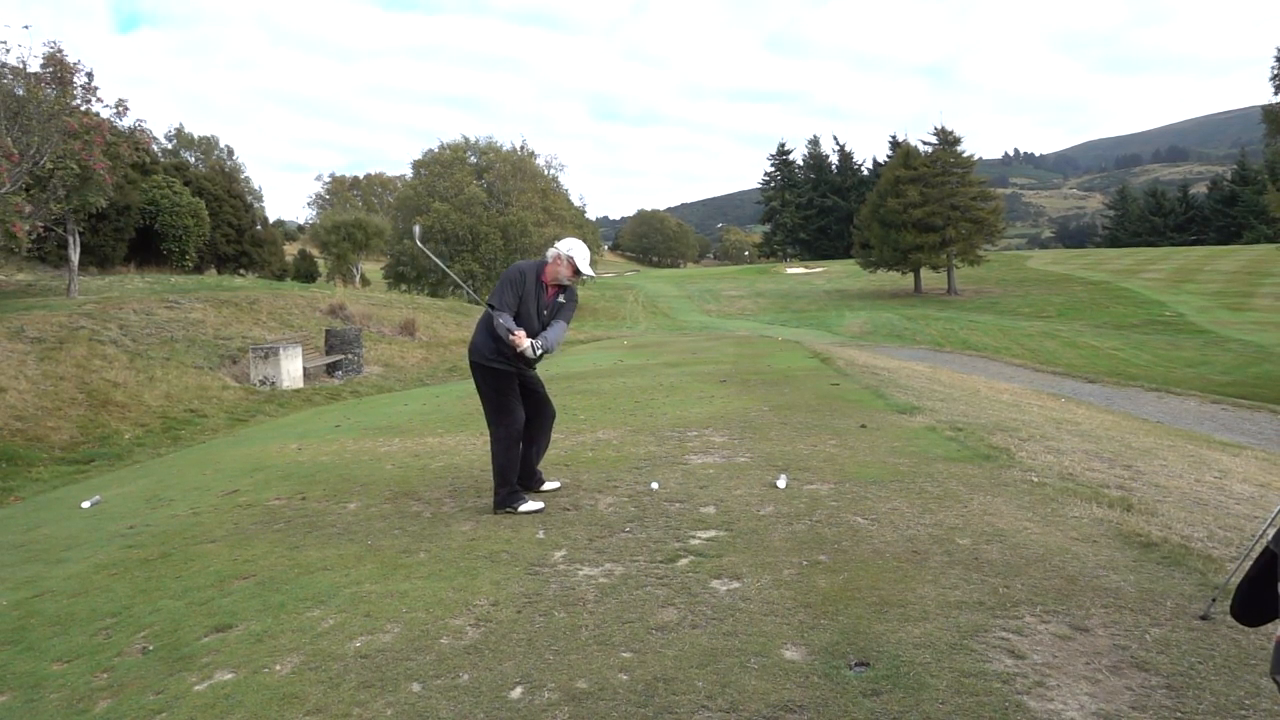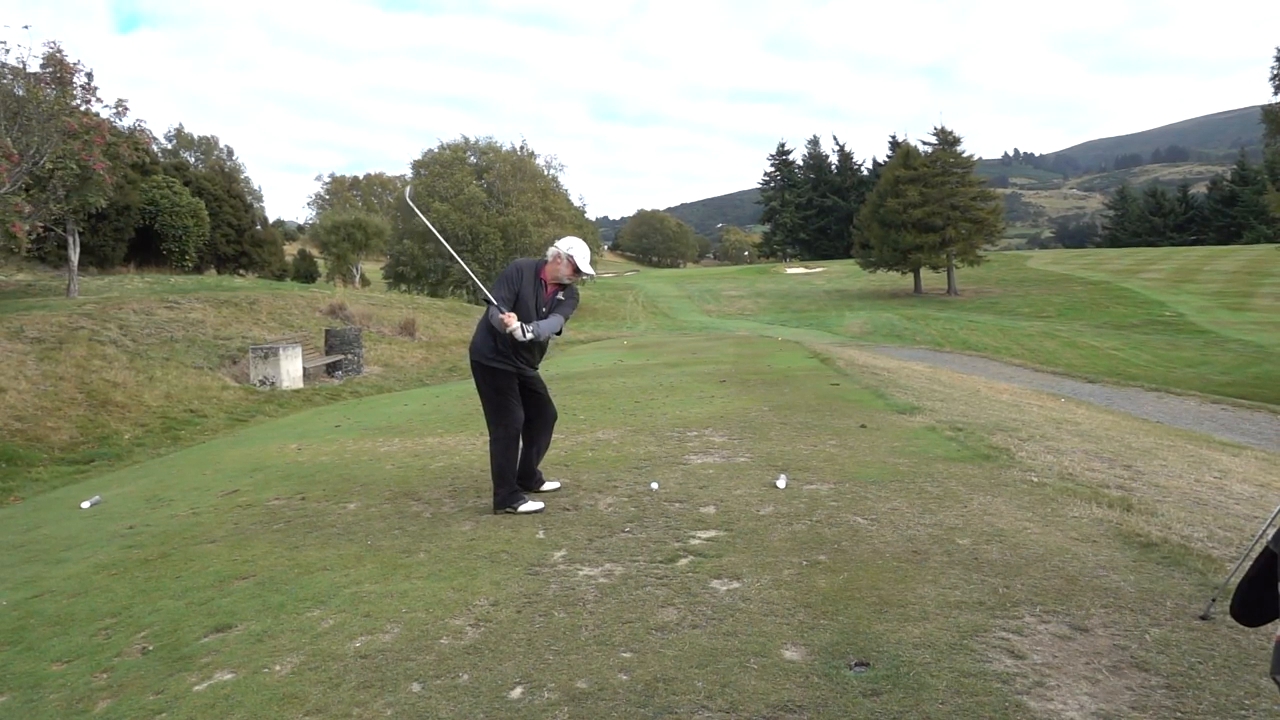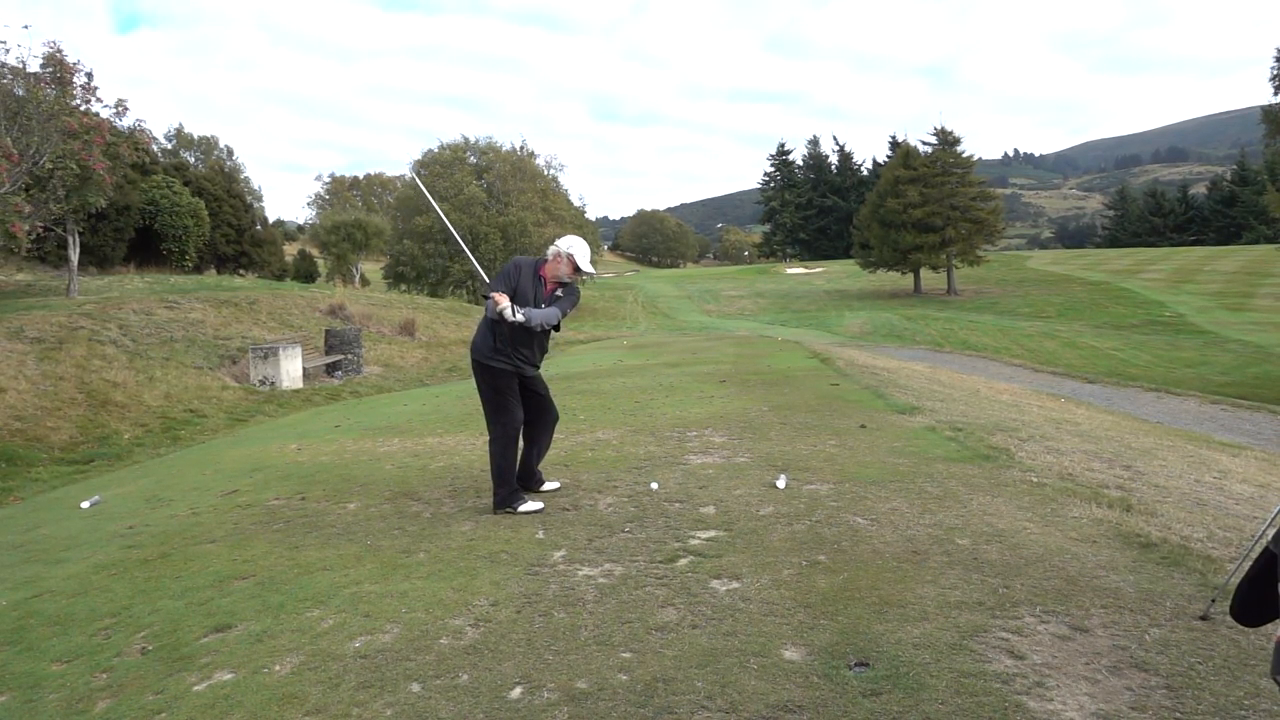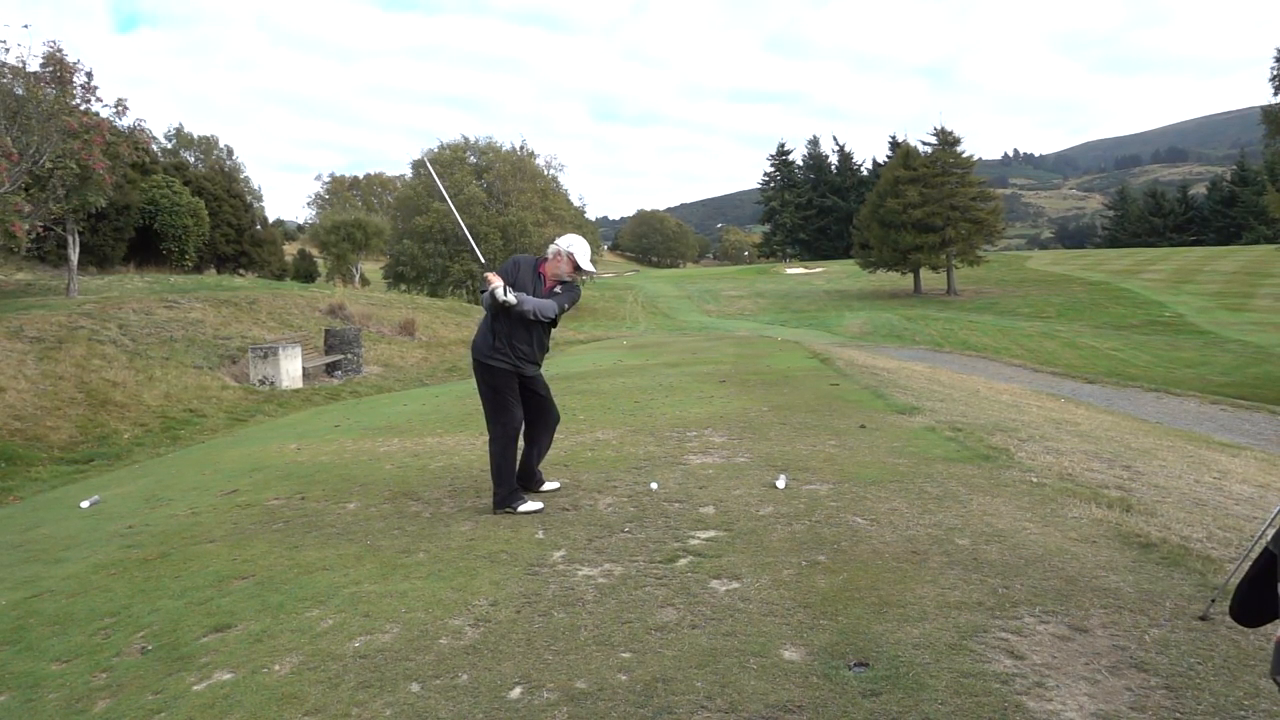
dt=0.4s
person 1, frame 1
left shoulder: (568, 295)
right shoulder: (521, 273)
left elbow: (558, 328)
right elbow: (500, 315)
left wrist: (535, 345)
right wrist: (515, 337)
left hip: (522, 363)
right hip: (492, 357)
left knee: (543, 414)
right knee: (510, 423)
left ankle: (528, 477)
right ankle: (507, 497)
person 1, frame 2
left shoulder: (569, 294)
right shoulder: (520, 270)
left elbow: (554, 323)
right elbow: (495, 310)
left wrist: (526, 330)
right wrist: (506, 323)
left hip: (525, 363)
right hip: (493, 358)
left knee: (544, 416)
right knee: (508, 423)
left ankle: (528, 478)
right ankle: (507, 497)
person 1, frame 3
left shoulder: (570, 292)
right shoulder: (519, 268)
left elbow: (550, 317)
right elbow: (491, 307)
left wrist: (517, 312)
right wrist: (500, 308)
left hip: (526, 364)
right hip: (494, 357)
left knee: (545, 417)
right knee: (508, 423)
left ankle: (528, 478)
right ankle: (506, 497)
person 1, frame 4
left shoulder: (570, 290)
right shoulder: (519, 265)
left elbow: (546, 309)
right elbow: (489, 303)
left wrist: (510, 296)
right wrist: (495, 294)
left hip: (527, 364)
right hip: (494, 357)
left knee: (546, 417)
right knee: (507, 424)
left ankle: (528, 478)
right ankle: (506, 497)
